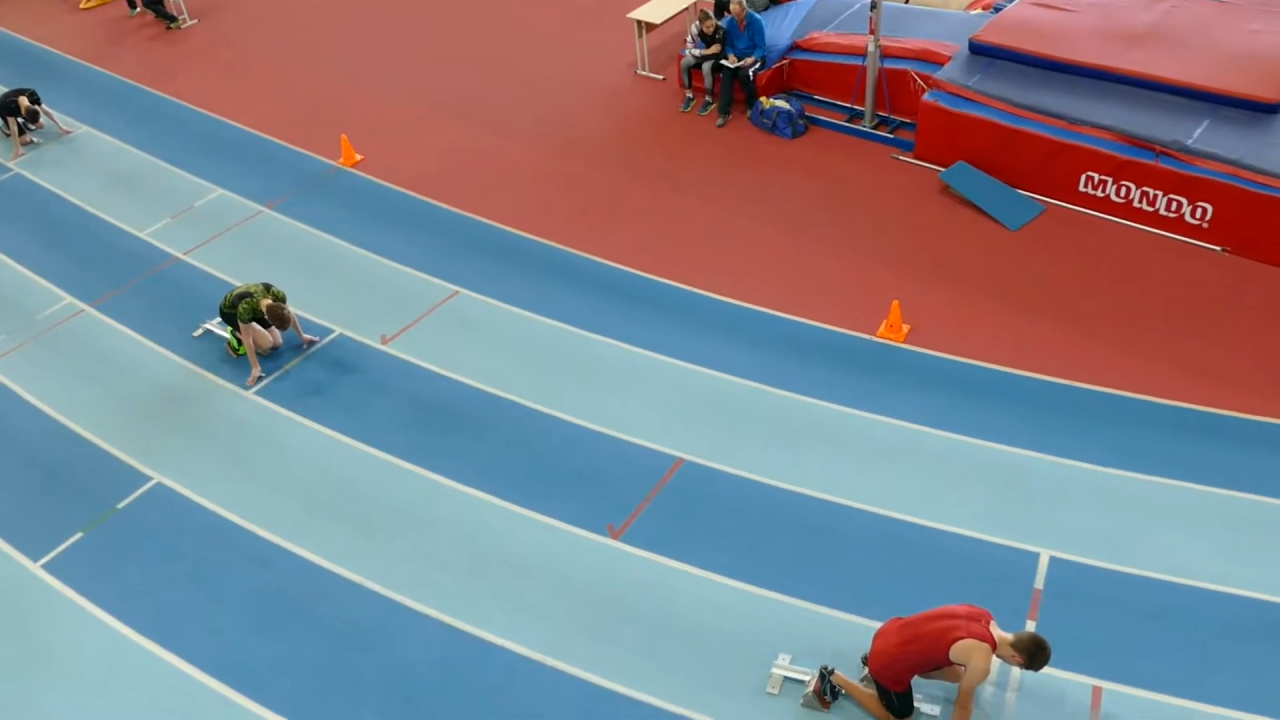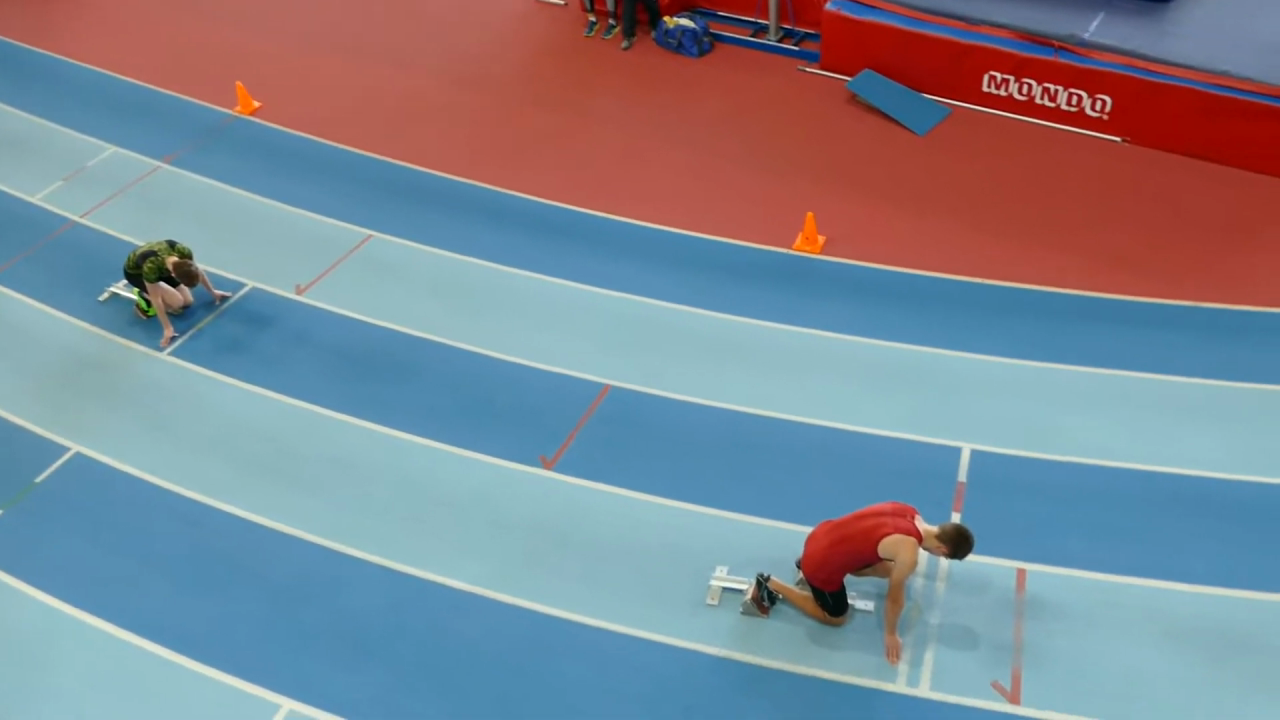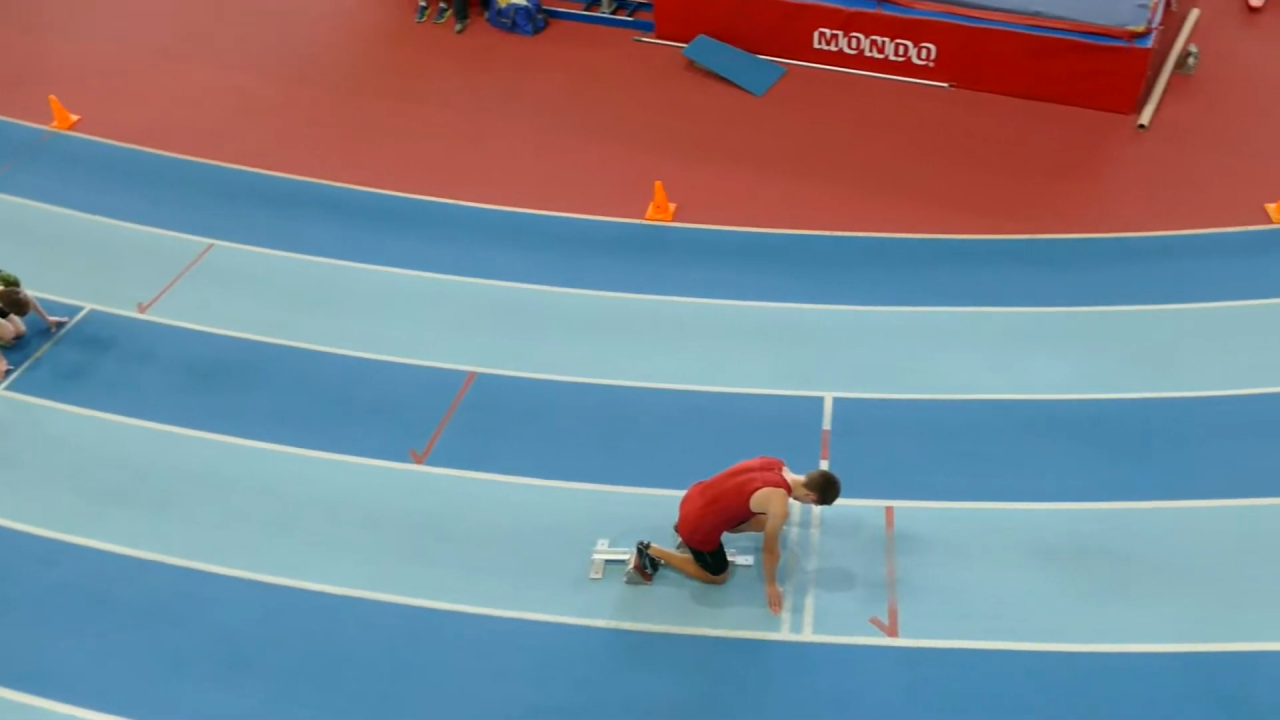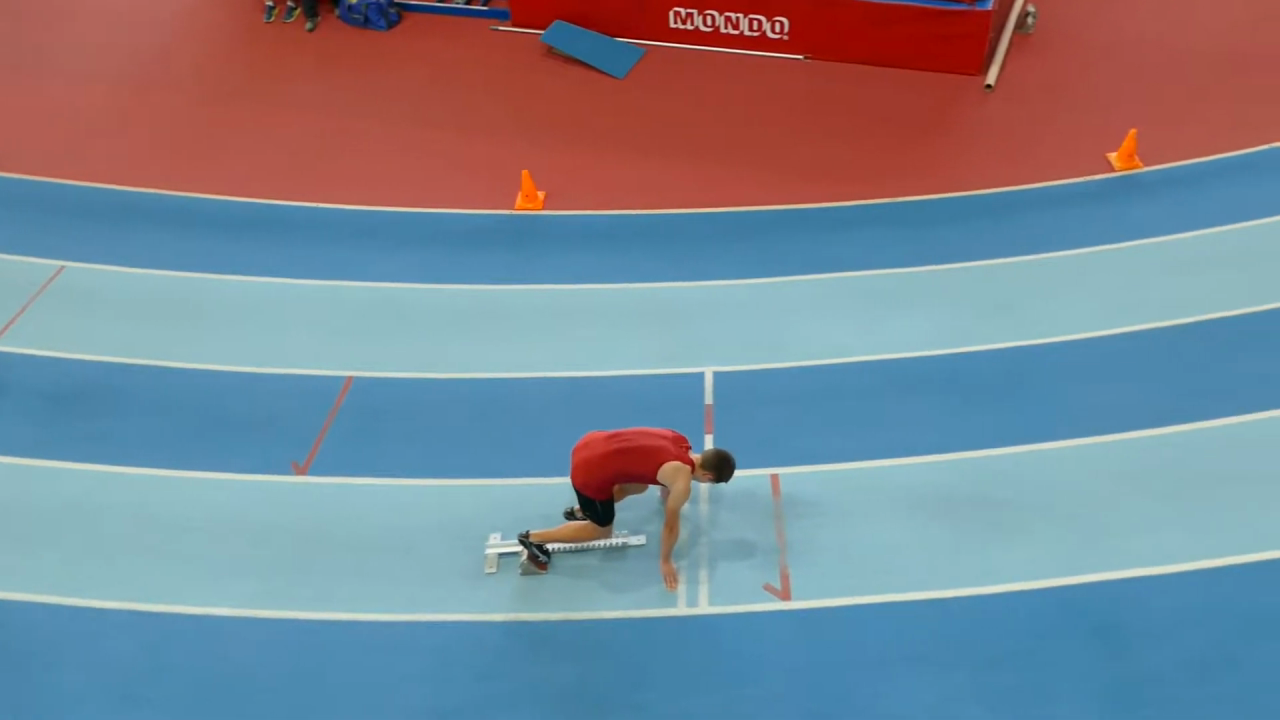
dt=1s
person 1, frame 1
left shoulder: (986, 618)
right shoulder: (981, 661)
left wrist: (966, 676)
left hip: (893, 631)
right hip: (890, 662)
left knee: (955, 674)
right ankle: (835, 679)
person 1, frame 2
left shoulder: (911, 513)
right shoulder: (908, 554)
right elbow: (895, 598)
left wrist: (896, 572)
right wrist: (891, 635)
left hip: (823, 534)
right hip: (821, 564)
left knee: (886, 569)
right knee: (836, 618)
right ankle: (771, 585)
person 1, frame 3
left shoulder: (778, 465)
right shoulder: (779, 505)
right elbow: (770, 550)
left wrist: (772, 524)
right wrist: (771, 585)
left hip: (696, 497)
right hip: (698, 526)
left knee: (761, 523)
right knee: (718, 576)
right ankle: (651, 552)
person 1, frame 4
left shoulder: (681, 442)
right shoulder: (682, 481)
right elbow: (671, 525)
left wrist: (667, 496)
right wrist: (665, 561)
left hip: (590, 444)
right hip: (590, 471)
right knee: (602, 529)
left ankle: (579, 511)
right ankle: (533, 539)
